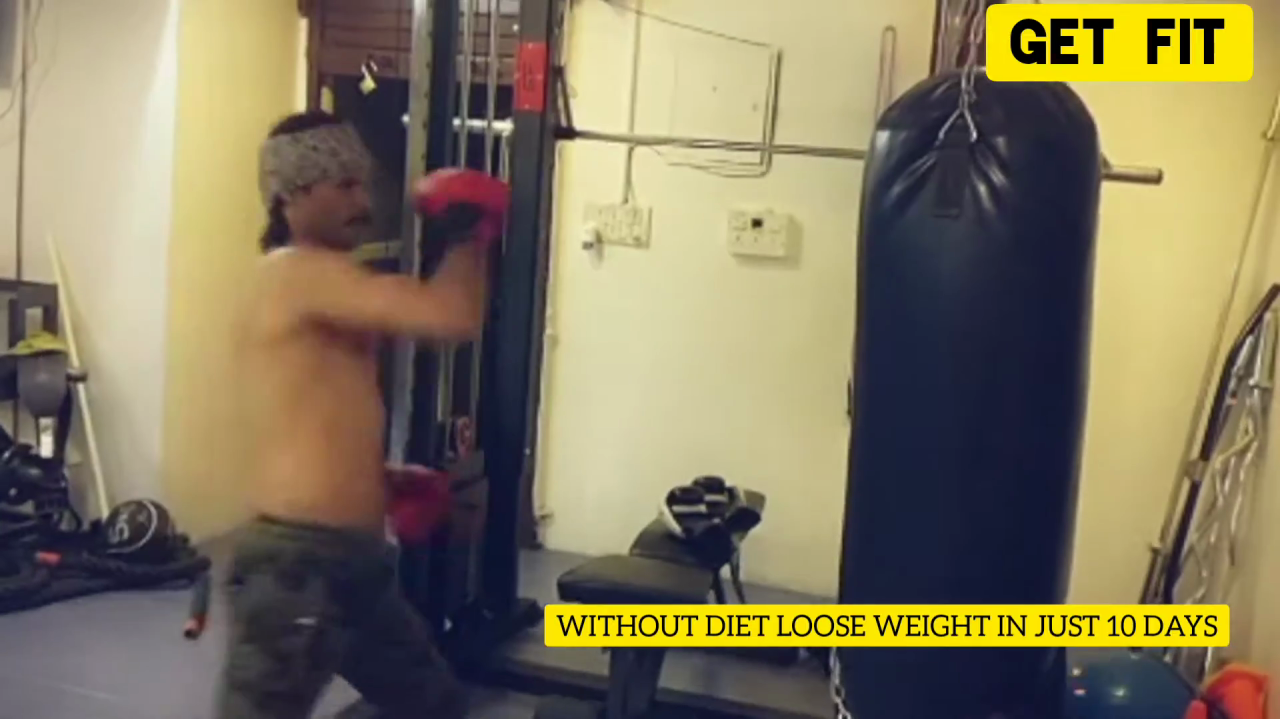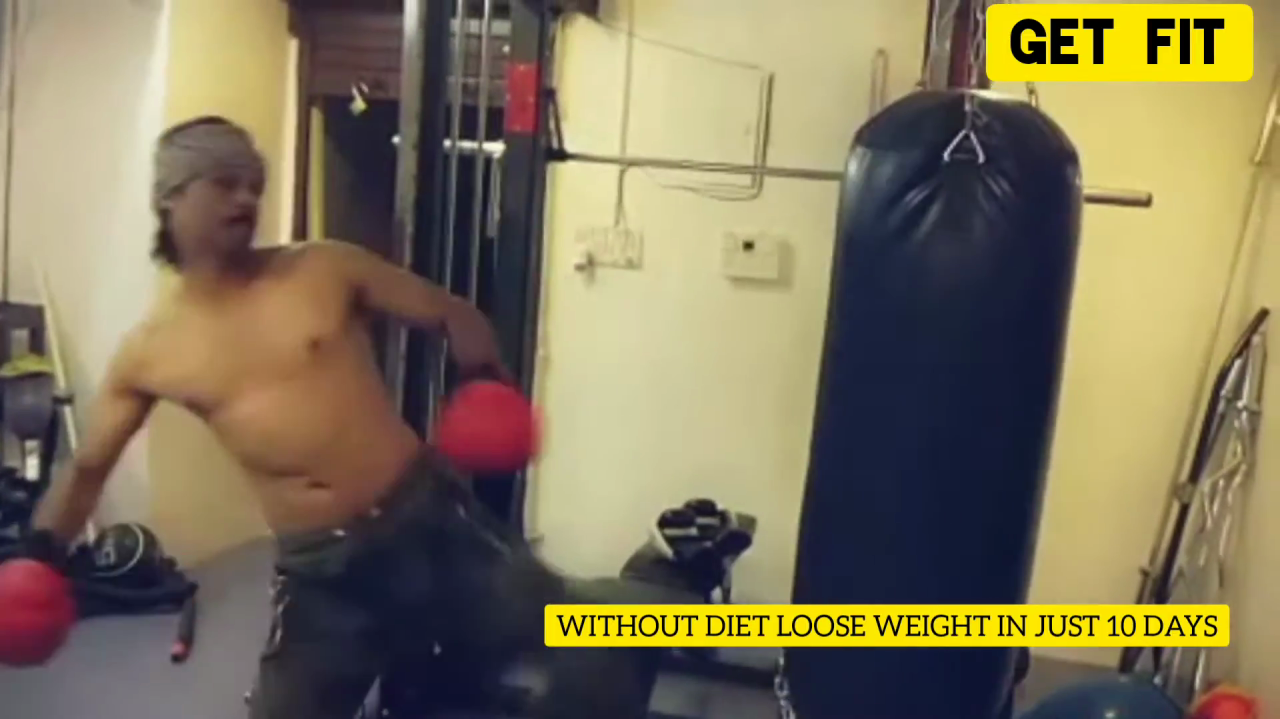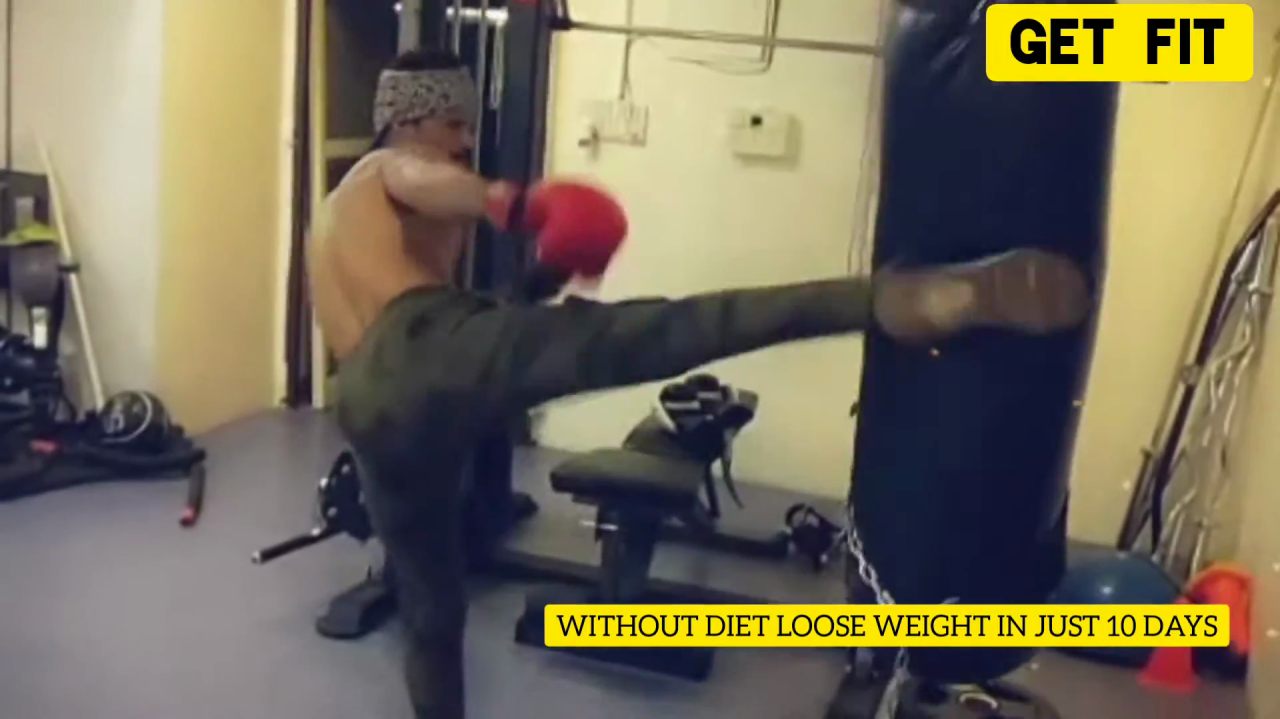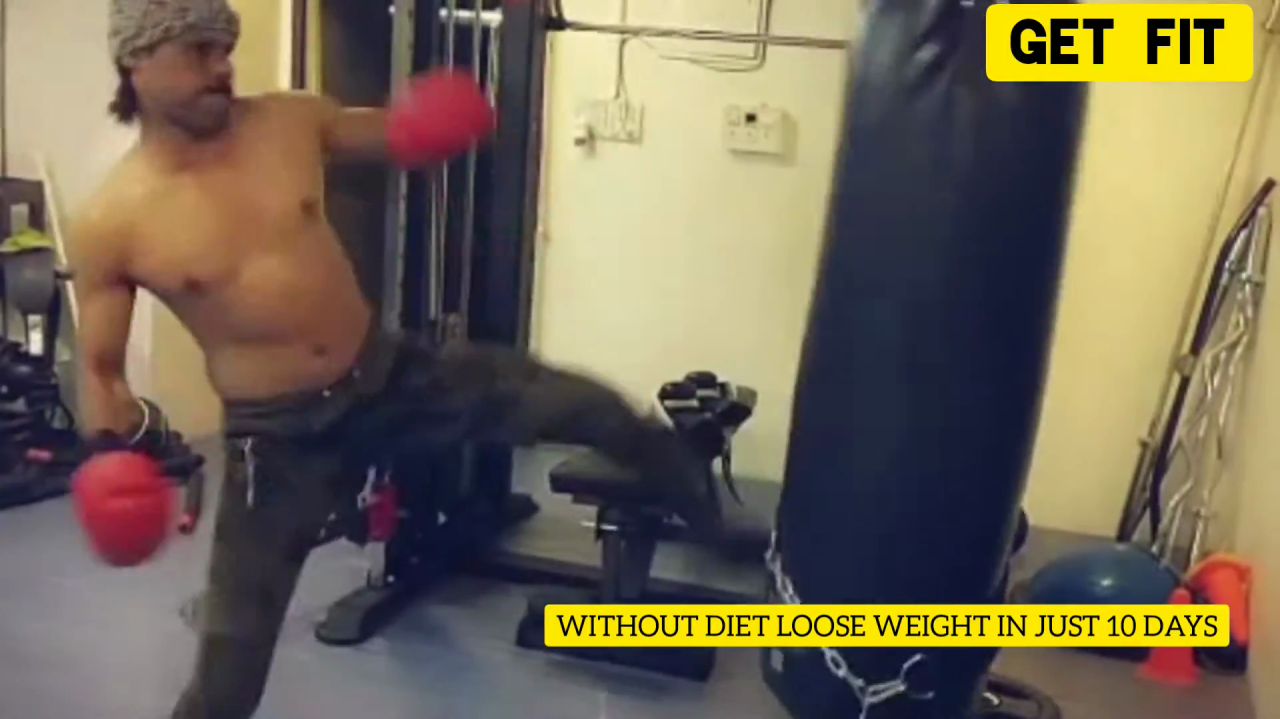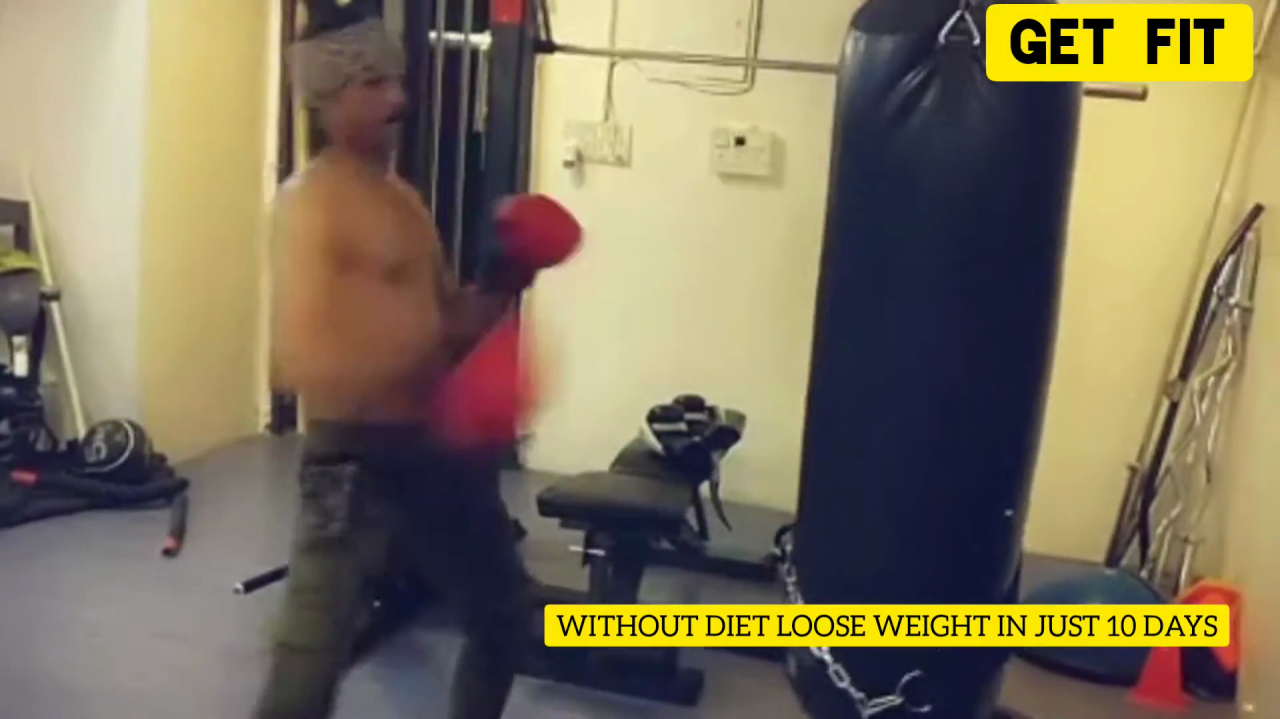
dt=1s
person 1, frame 1
left shoulder: (326, 289)
right shoulder: (306, 275)
right elbow: (452, 317)
left wrist: (385, 481)
right wrist: (470, 236)
left hip: (356, 563)
right hip: (298, 574)
person 1, frame 2
left shoulder: (323, 267)
right shoulder: (148, 353)
left elbow: (451, 313)
right elbow: (86, 468)
left wrist: (486, 378)
right wrist: (42, 549)
left hip: (427, 513)
right hip: (322, 572)
left knee: (607, 655)
person 1, frame 3
left shoulder: (343, 206)
right shoulder: (395, 165)
right elbow: (433, 184)
right wrist: (516, 204)
left hip: (363, 398)
right hip: (423, 340)
left knee: (430, 605)
right knee: (675, 329)
person 1, frame 4
left shoulder: (285, 120)
right shoulder: (110, 221)
left elbow: (400, 132)
right elbow: (100, 369)
left wrist: (432, 113)
right wrist: (112, 446)
left hip: (388, 372)
right hip: (278, 434)
left knee: (584, 406)
right knee: (234, 644)
left ankle: (700, 508)
person 1, frame 5
left shoulder: (401, 197)
right shoulder: (313, 207)
left elbow: (445, 312)
right elbow: (306, 366)
left wrist: (508, 275)
left hip: (442, 456)
right hip: (358, 466)
left knee: (510, 617)
